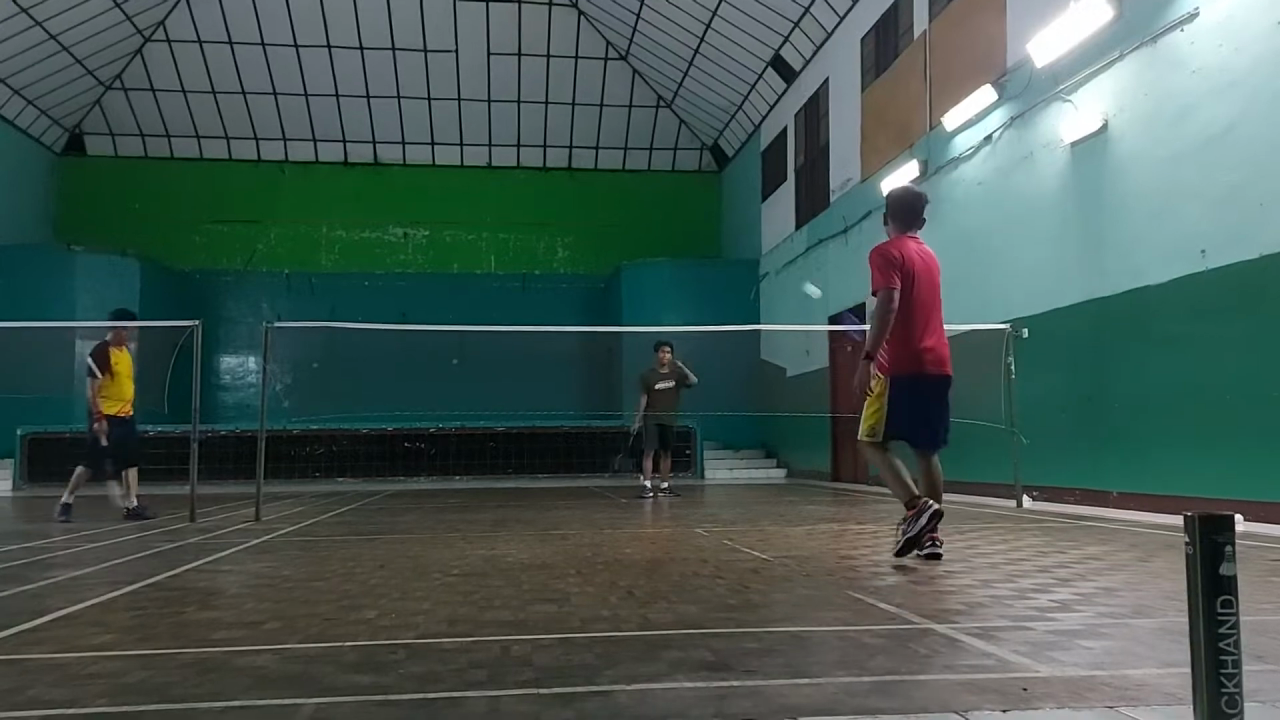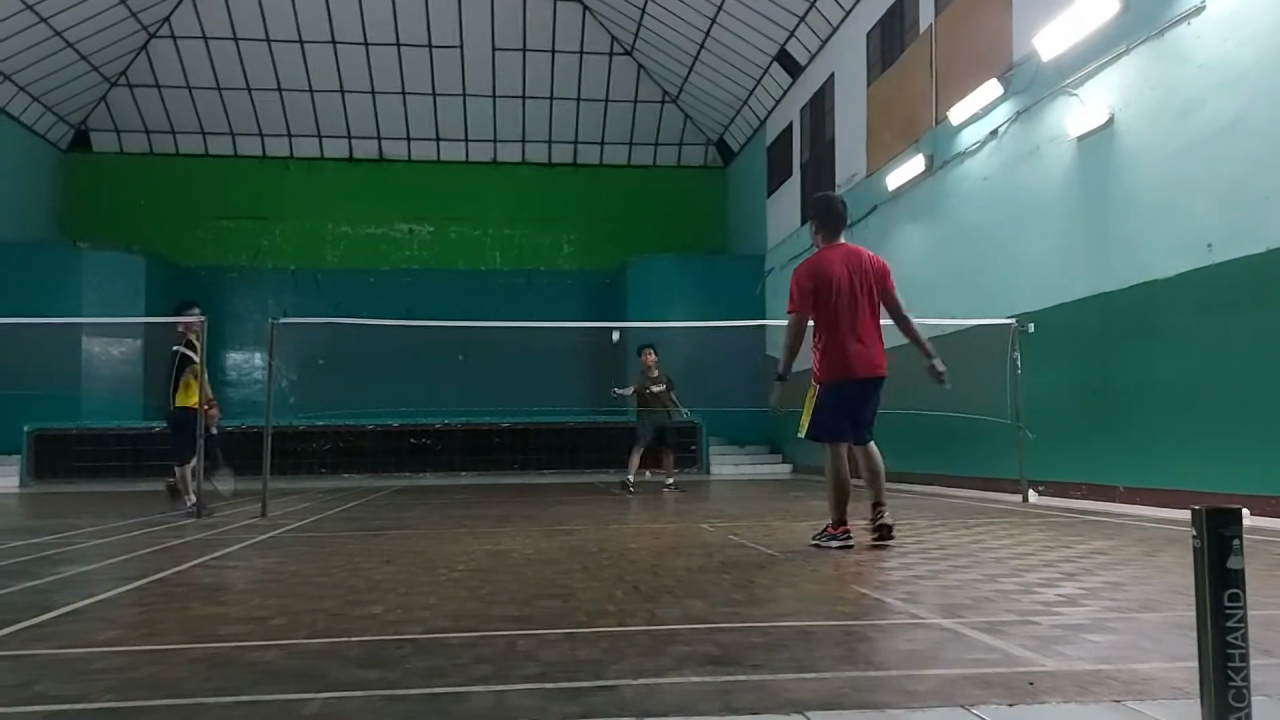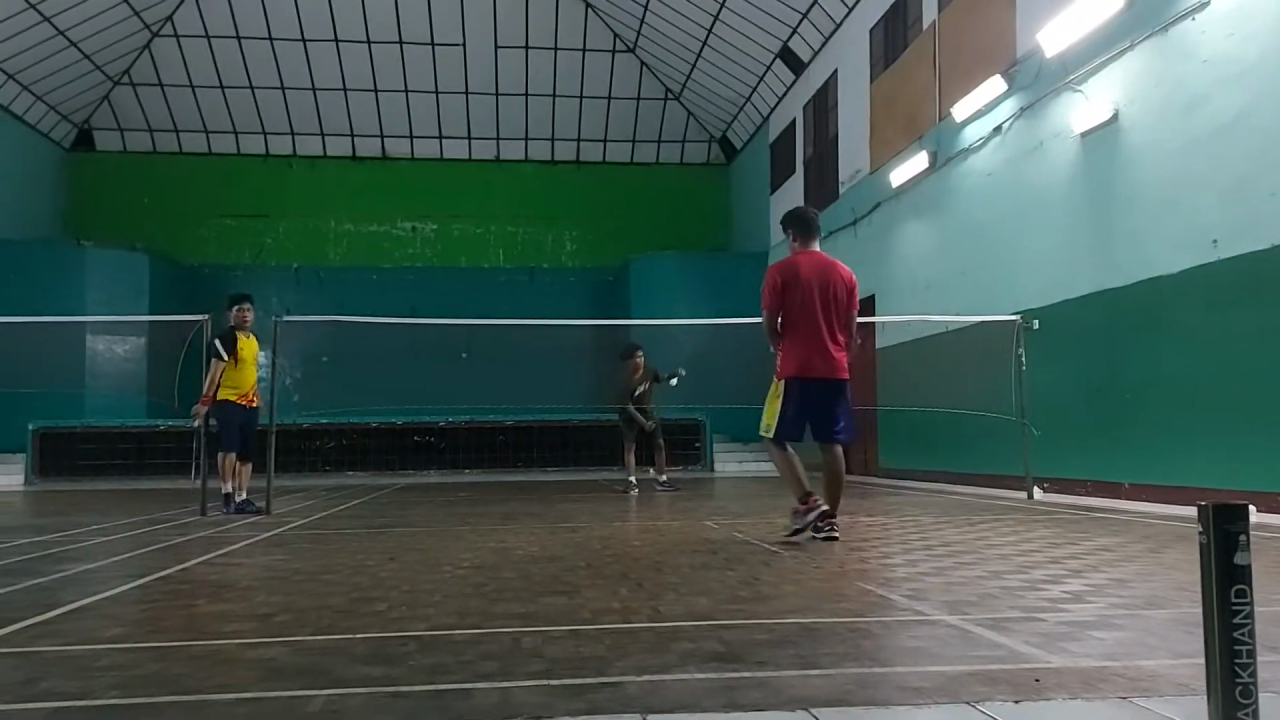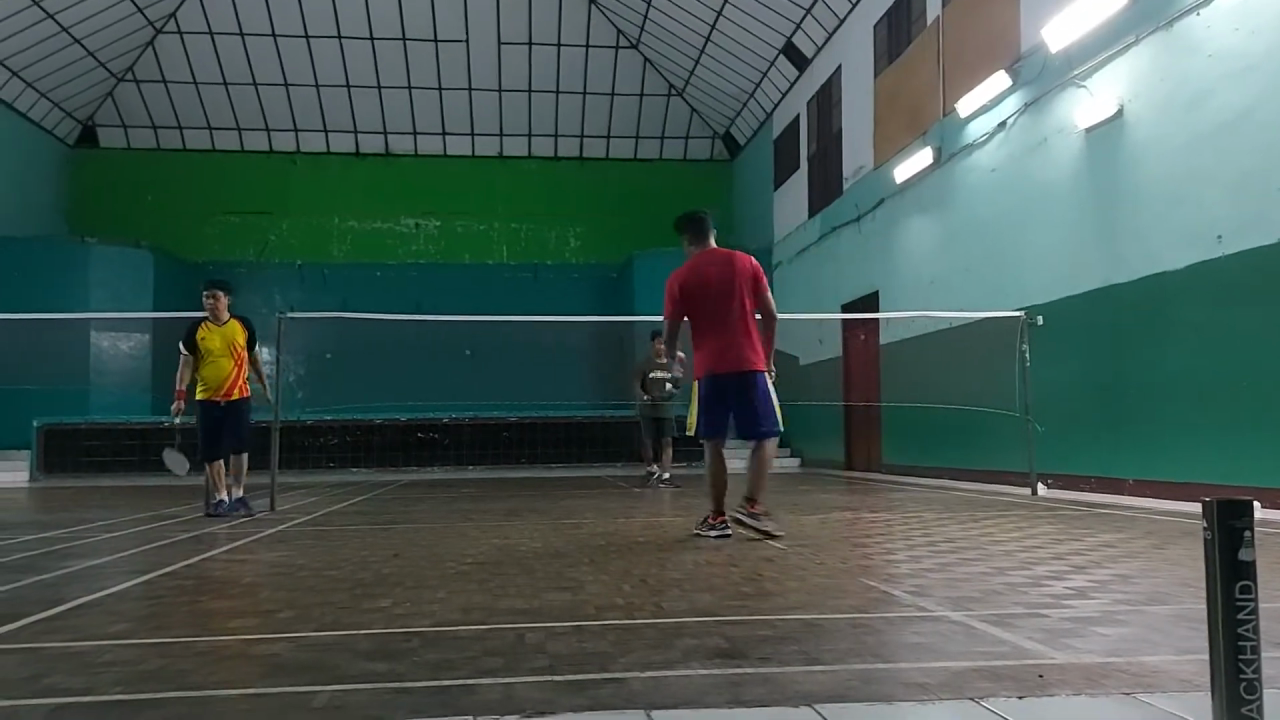
dt=0.7s
person 1, frame 1
left shoulder: (885, 253)
right shoulder: (928, 256)
left elbow: (888, 305)
left wrist: (867, 357)
left hip: (900, 366)
right hip: (937, 366)
left knee: (873, 442)
right knee: (927, 450)
left ankle: (918, 506)
right ankle: (931, 535)
person 1, frame 2
left shoulder: (808, 270)
right shoulder: (872, 262)
left elbow: (797, 329)
right elbow: (899, 315)
left wrist: (781, 377)
right wrist: (930, 355)
left hip: (834, 371)
right hip: (872, 368)
left knee: (836, 446)
right knee: (863, 441)
left ankle: (839, 528)
right ankle: (880, 512)
person 1, frame 3
left shoulder: (780, 271)
right shoulder: (844, 274)
left elbow: (770, 325)
right elbow: (851, 332)
left hip: (796, 371)
right hip: (835, 372)
left knee: (776, 441)
right knee: (832, 445)
left ankle: (809, 502)
right ankle: (828, 520)
person 1, frame 4
left shoulder: (680, 278)
right shoulder: (746, 263)
left elbow: (671, 332)
right elbow: (770, 316)
right wrist: (767, 357)
left hip: (709, 370)
right hip: (749, 366)
left knee: (714, 444)
right knee: (765, 437)
left ankle: (718, 517)
right ankle: (752, 506)
person 2, frame 1
left shoulder: (125, 350)
right shoulder: (99, 353)
right elbow: (94, 388)
right wrist: (99, 418)
left hip: (126, 415)
right hip: (105, 416)
left knee: (131, 460)
right knee: (92, 462)
left ankle: (131, 505)
right ankle: (66, 502)
person 2, frame 2
left shoulder: (192, 342)
right shoulder: (184, 344)
right elbow: (198, 375)
left wrist: (208, 404)
right wrist: (211, 404)
left hip: (196, 408)
right hip: (183, 408)
right knee: (184, 456)
left ankle: (176, 484)
right ankle: (191, 501)
person 2, frame 3
left shoulder: (253, 339)
right shoulder: (226, 338)
right elbow: (215, 371)
left wrist: (259, 398)
right wrist: (205, 401)
left hip: (249, 404)
right hip: (228, 401)
left knee: (247, 454)
right knee: (229, 447)
left ankle: (241, 499)
right ankle: (227, 492)
person 2, frame 4
left shoulder: (244, 325)
right shoulder: (195, 329)
left elbow: (254, 357)
right elbow: (186, 365)
left wrist: (265, 387)
right wrist: (180, 396)
left hip: (238, 398)
right hip: (207, 400)
left knee: (239, 448)
right knee: (211, 454)
left ankle: (238, 496)
right ankle: (221, 499)
